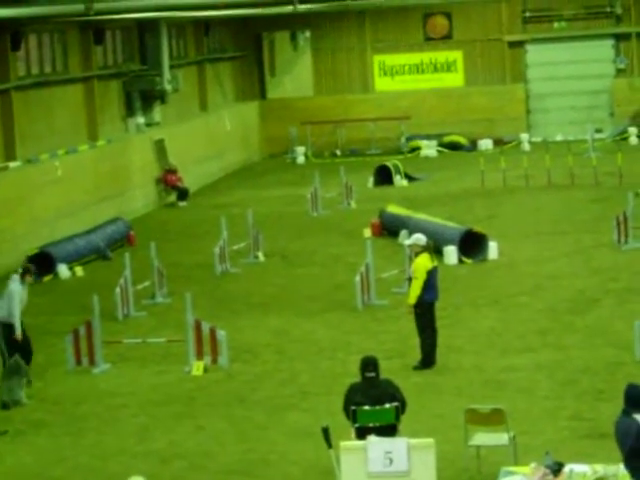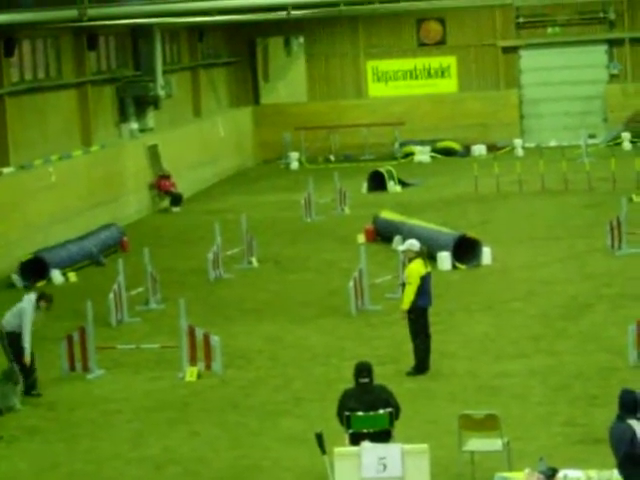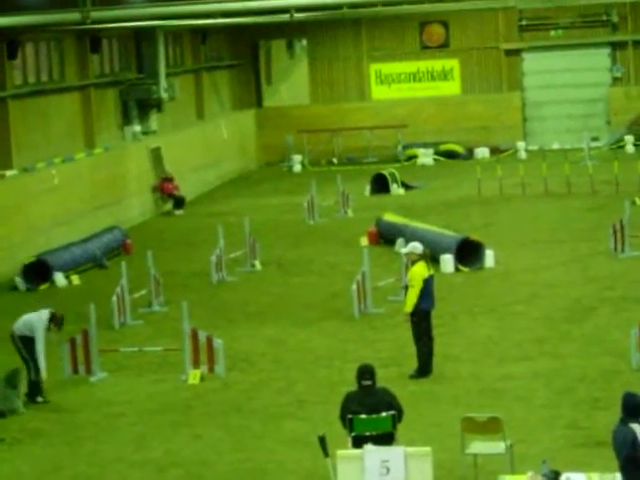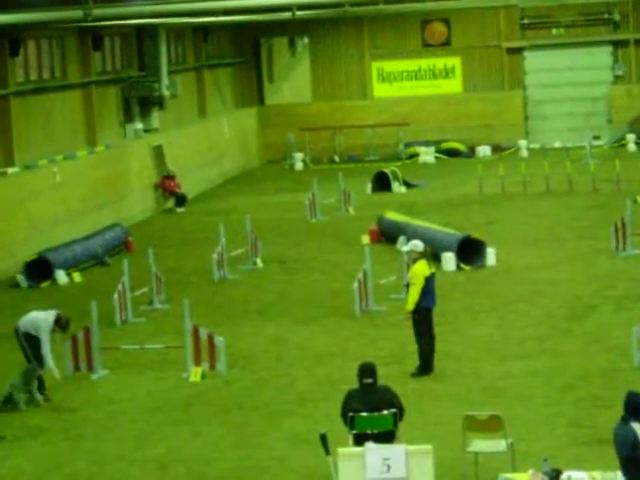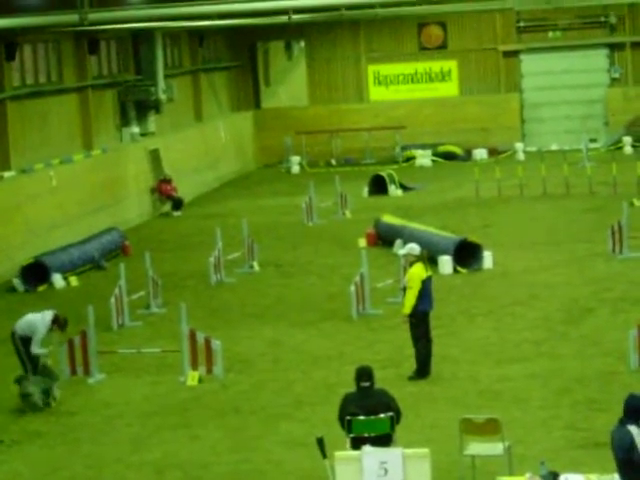
dt=0.4s
person 1, frame 1
left shoulder: (420, 262)
right shoulder: (430, 258)
left elbow: (417, 284)
left wrist: (411, 302)
left hip: (422, 300)
right hip: (430, 298)
left knee: (424, 331)
right knee: (430, 329)
left ankle: (426, 361)
right ankle: (430, 359)
person 1, frame 2
left shoulder: (413, 268)
right shoulder: (423, 263)
left elbow: (410, 289)
left wrist: (404, 307)
left hip: (416, 305)
right hip: (424, 303)
left knee: (417, 336)
right knee: (424, 334)
left ankle: (420, 367)
right ankle: (424, 364)
person 1, frame 3
left shoulder: (416, 270)
right shoulder: (426, 266)
left elbow: (413, 292)
left wrist: (407, 310)
left hip: (419, 308)
right hip: (427, 306)
left knee: (420, 339)
right knee: (427, 337)
left ankle: (423, 370)
right ankle: (427, 367)
person 1, frame 4
left shoulder: (418, 268)
right shoulder: (427, 264)
left elbow: (415, 290)
left wrist: (409, 308)
left hip: (420, 306)
right hip: (428, 304)
left knee: (422, 337)
right knee: (428, 335)
left ankle: (424, 368)
right ankle: (428, 365)
person 1, frame 5
left shoulder: (414, 272)
right shoulder: (424, 267)
left elbow: (412, 294)
left wrist: (406, 312)
left hip: (417, 310)
right hip: (425, 308)
left knee: (419, 341)
right knee: (425, 339)
left ankle: (421, 371)
right ankle: (425, 368)
